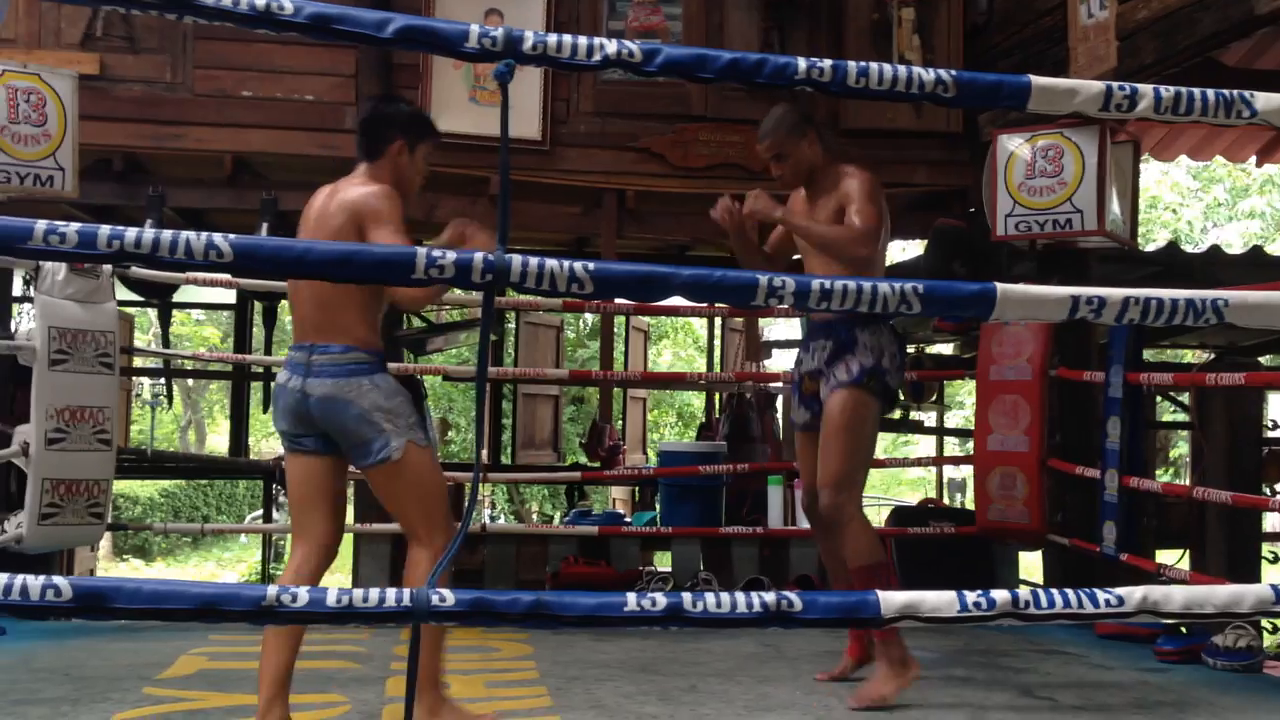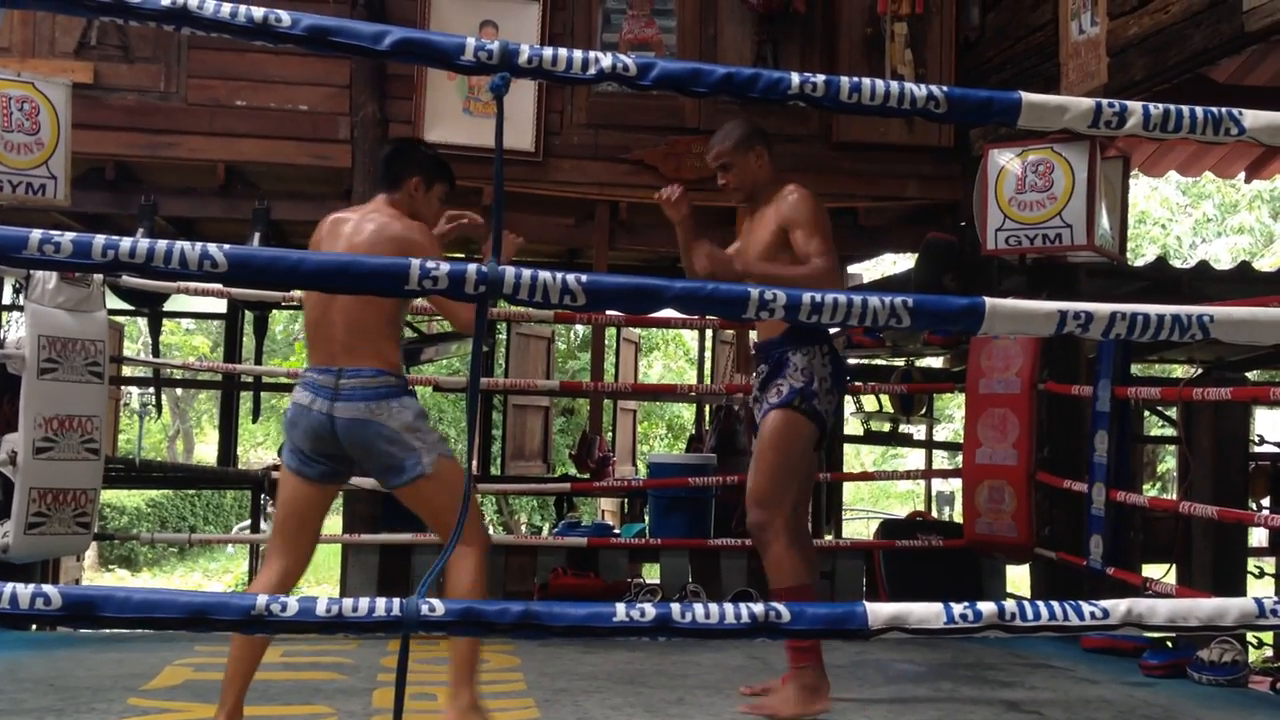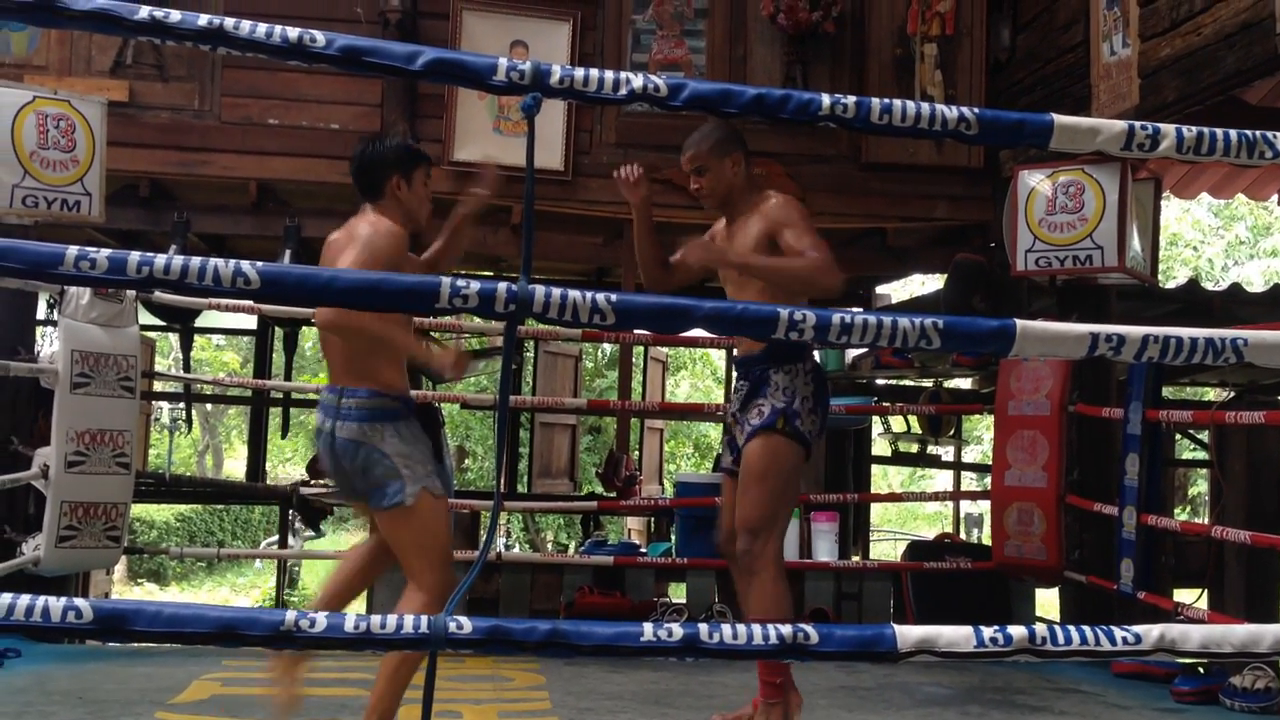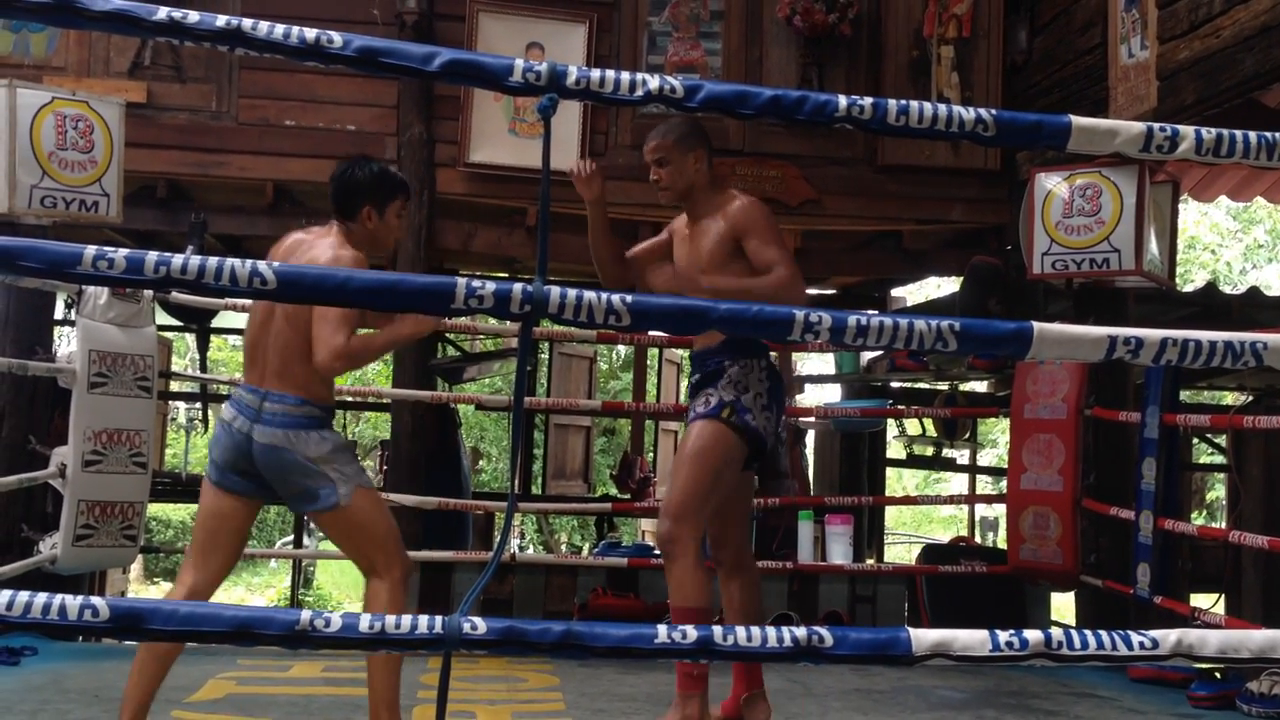
dt=1s
person 1, frame 1
left shoulder: (857, 185)
right shoulder: (800, 201)
left elbow: (863, 252)
right elbow: (756, 269)
left wrist: (783, 214)
right wrist: (735, 227)
left hip: (860, 347)
right hip: (815, 348)
left knee: (836, 500)
right knee: (817, 508)
left ankle: (894, 654)
right ankle: (862, 643)
person 1, frame 2
left shoulder: (796, 203)
right shoulder: (753, 222)
left elbow: (827, 278)
right elbow: (707, 287)
left wrist: (738, 265)
right wrist: (683, 224)
left hip: (804, 365)
right hip: (772, 370)
left knee: (764, 517)
right knee: (787, 524)
right ankle: (807, 668)
person 1, frame 3
left shoulder: (778, 209)
right shoulder: (722, 232)
left elbow: (829, 279)
right elbow: (658, 281)
left wrist: (742, 262)
right wrist: (641, 210)
left hip: (787, 382)
right hip: (749, 384)
left knee: (754, 547)
right knee: (738, 543)
person 1, frame 4
left shoulder: (743, 211)
right shoulder: (680, 229)
left elbow: (790, 290)
right elbow: (614, 275)
left wrist: (698, 283)
right wrist: (596, 208)
left hip: (740, 380)
right hip: (712, 384)
left knee: (678, 532)
right knee: (729, 550)
person 2, frame 1
left shoulder: (322, 199)
right shoulder: (375, 198)
right elbow: (414, 286)
left wrist: (434, 245)
right wrist: (470, 252)
left hip: (298, 379)
right hip: (353, 379)
left knee: (311, 553)
right knee: (431, 537)
person 2, frame 2
left shoulder: (330, 225)
right shoulder: (407, 232)
right elbow: (470, 319)
right wrist: (499, 258)
left hip: (313, 400)
right hip: (380, 404)
left knee: (280, 565)
right knee: (469, 540)
person 2, frame 3
left shoulder: (345, 237)
right shoulder: (385, 233)
left elbow: (423, 271)
right elbow: (337, 307)
left wrist: (468, 212)
right wrist: (423, 351)
left hip: (344, 416)
right hip: (377, 422)
left knee: (381, 546)
right knee: (434, 583)
left ankle: (295, 648)
person 2, frame 4
left shoulder: (292, 242)
right shoulder: (345, 261)
right elbow: (329, 357)
left wrist: (374, 308)
right wrist: (406, 328)
left hip: (239, 419)
right hip: (298, 431)
left knee: (195, 580)
right knee: (389, 570)
